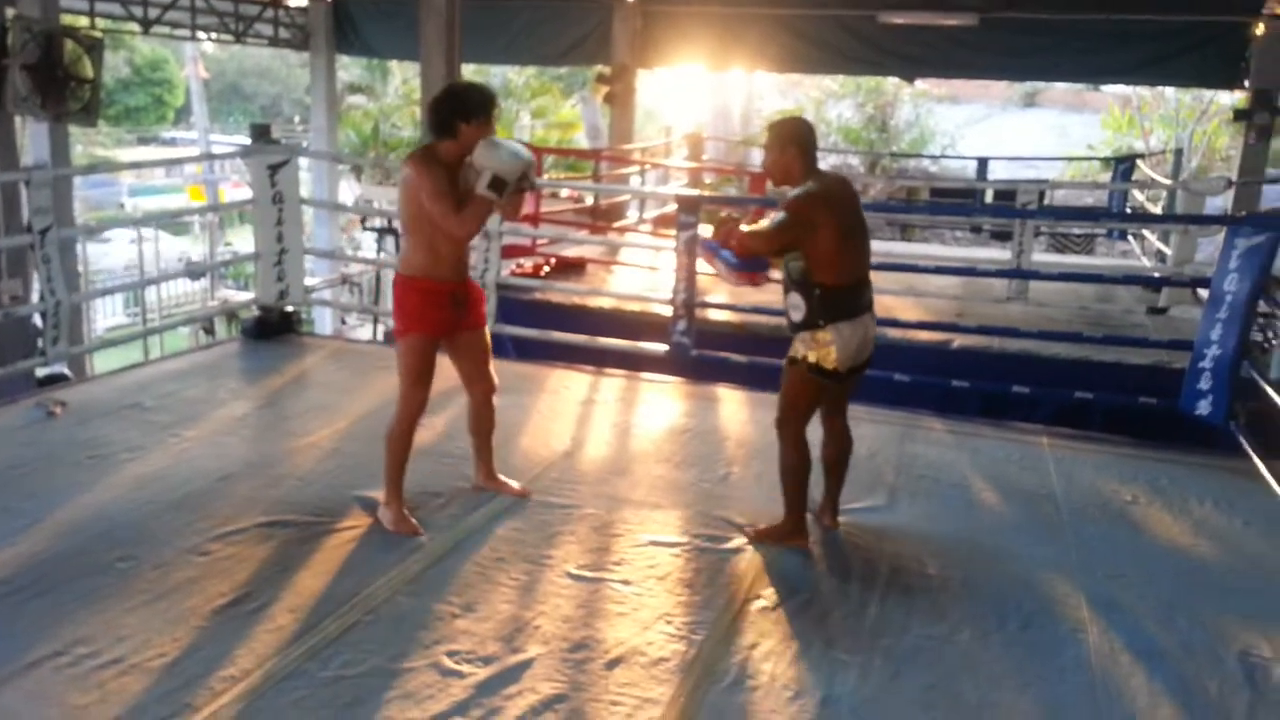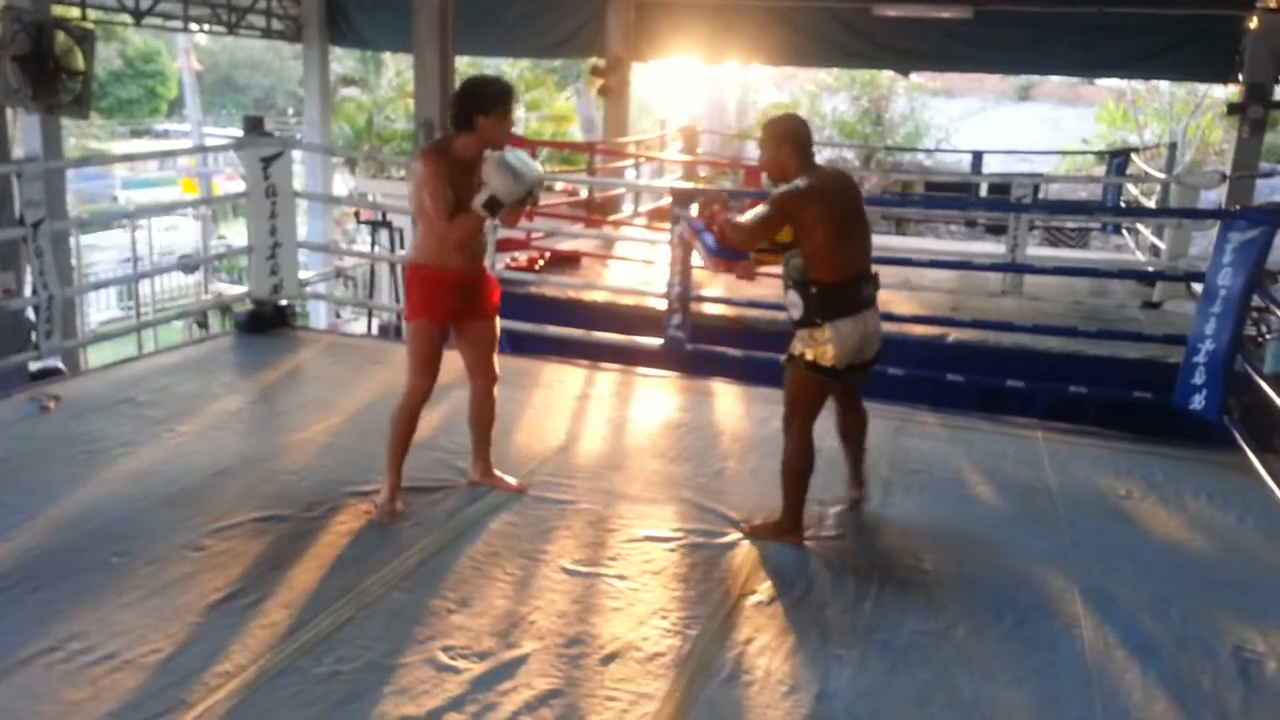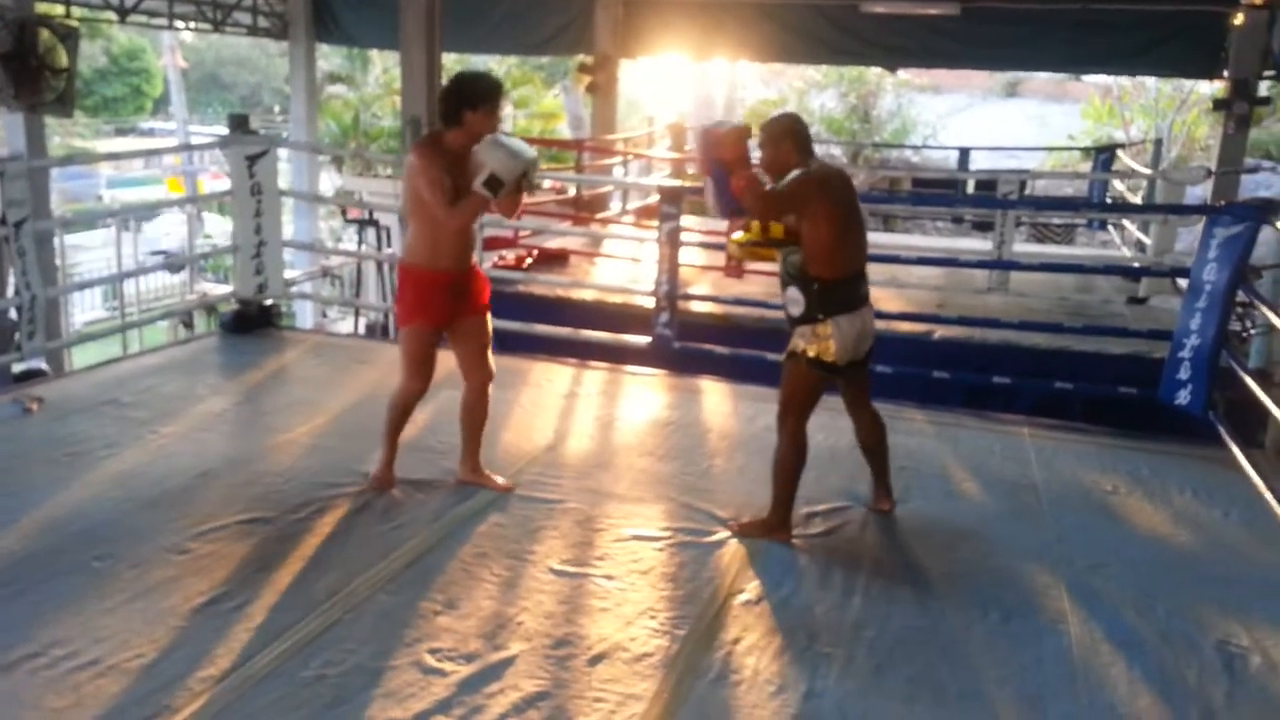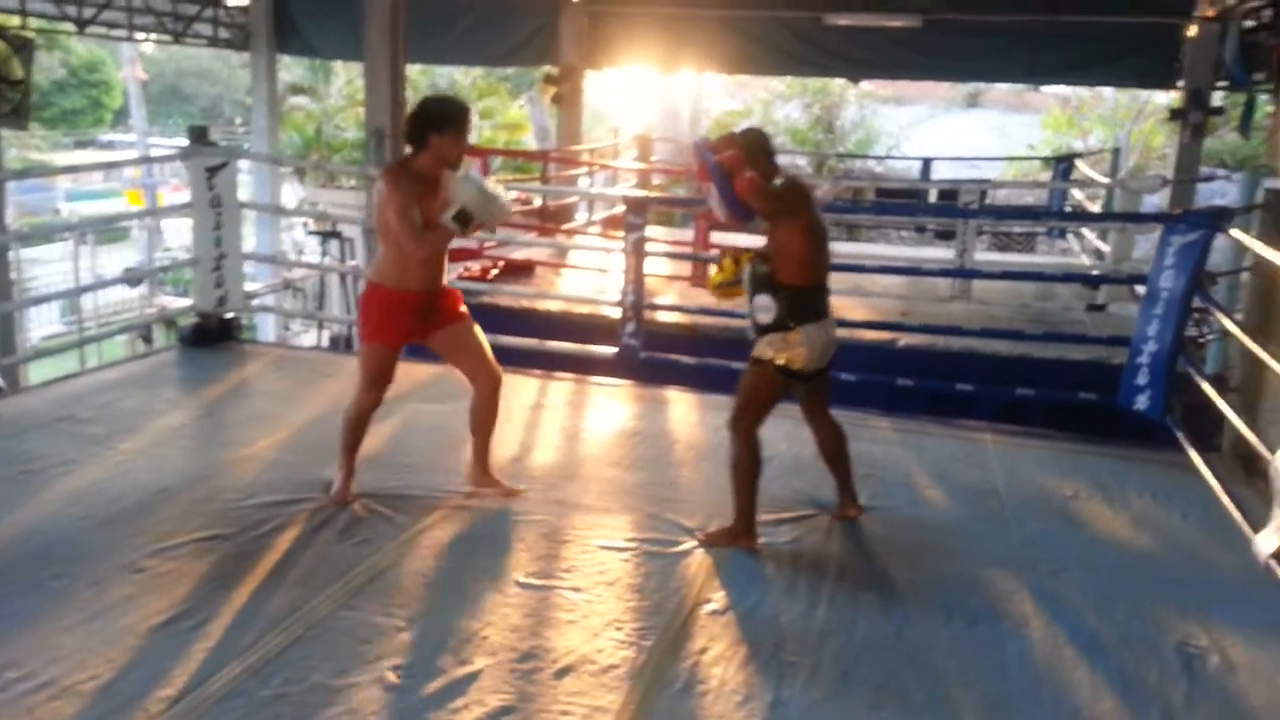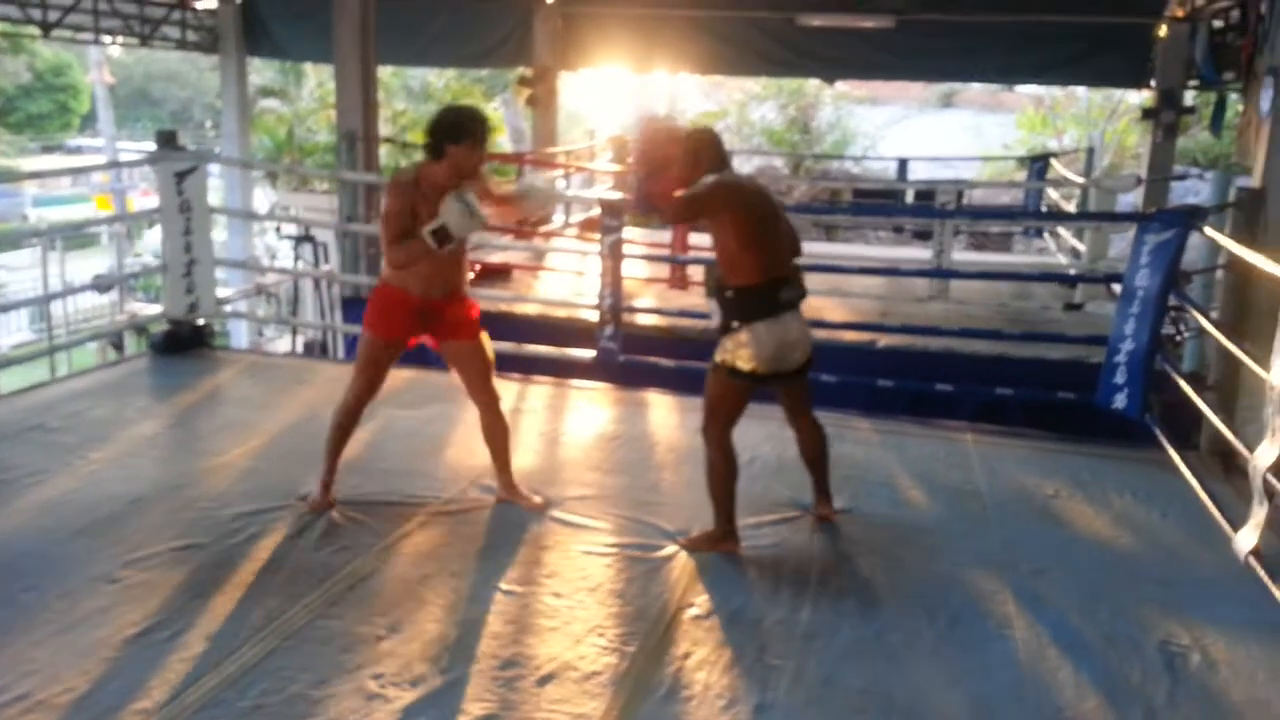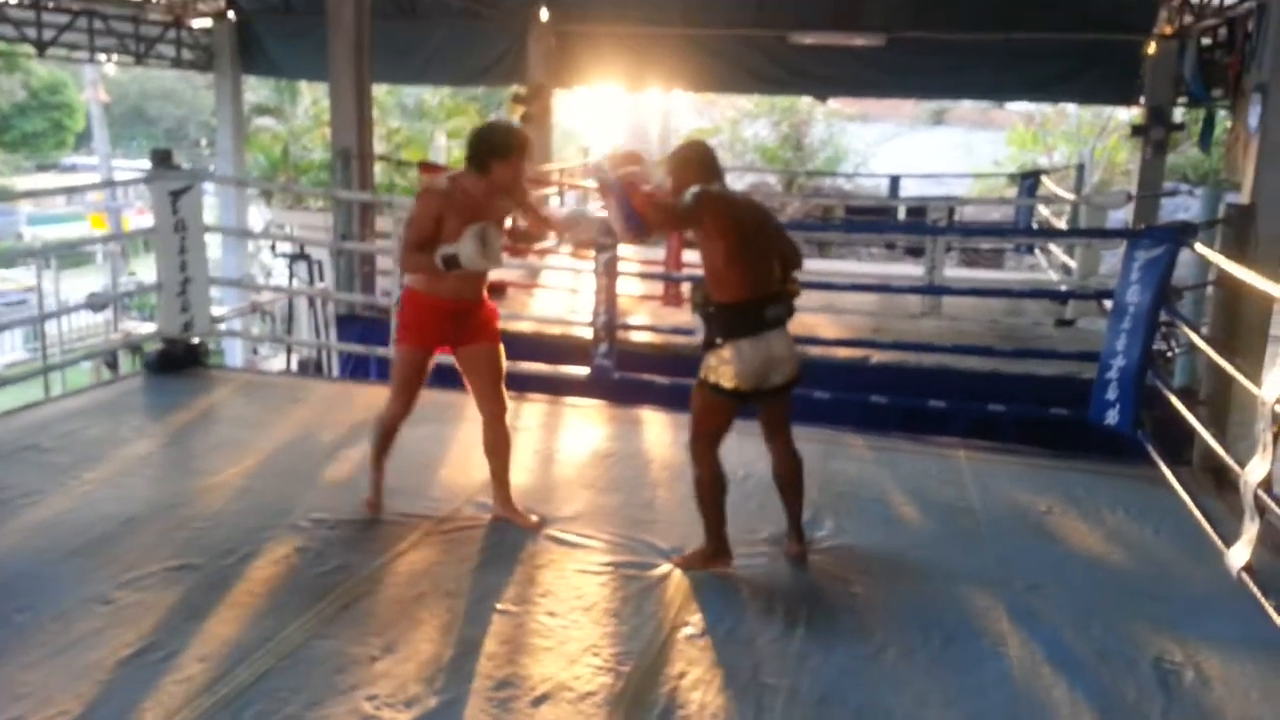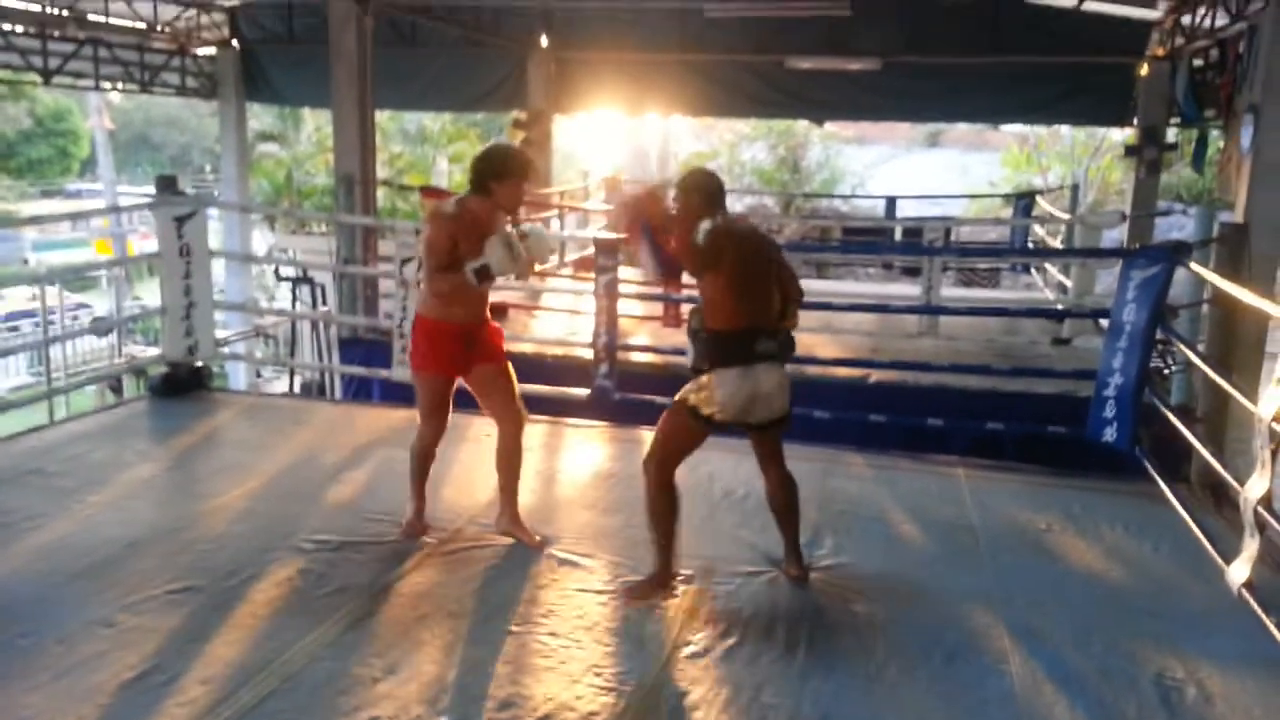
dt=0.2s
person 1, frame 1
left shoulder: (806, 199)
right shoulder: (839, 187)
left elbow: (762, 243)
left wrist: (730, 233)
right wrist: (753, 237)
left hip: (826, 330)
right hip: (860, 321)
left knee: (790, 426)
right knee: (834, 415)
left ankle: (793, 526)
right ankle: (829, 505)
person 1, frame 2
left shoulder: (797, 194)
right shoulder: (842, 181)
left elbow: (742, 236)
left wrist: (717, 219)
right wrist: (777, 236)
left hip: (826, 326)
right hip: (863, 315)
left knee: (797, 424)
right knee: (849, 399)
left ankle: (789, 524)
right ankle: (857, 483)
person 1, frame 3
left shoulder: (808, 182)
right shoulder: (834, 178)
left elbow: (757, 203)
left wrist: (734, 167)
right wrist: (775, 234)
left hip: (824, 324)
right hip: (854, 314)
left knee: (791, 421)
right knee: (859, 405)
left ankle: (777, 521)
right ankle: (882, 491)
person 1, frame 4
left shoulder: (786, 192)
right shoulder: (791, 193)
left elbow: (757, 195)
left wrist: (736, 163)
right wrist: (751, 262)
left hip: (790, 332)
right hip: (814, 325)
left knee: (742, 425)
right knee: (818, 414)
left ankle: (742, 529)
right ankle: (847, 498)
person 1, frame 5
left shoulder: (718, 191)
right shoulder: (756, 192)
left elbow: (676, 211)
right elbow: (791, 246)
left wrist: (669, 172)
left hip: (751, 332)
right hip: (790, 321)
left knee: (715, 432)
right knee: (801, 415)
left ankle: (724, 533)
right ankle: (824, 500)
person 1, frame 6
left shoulder: (704, 199)
right shoulder: (756, 209)
left elbow: (664, 219)
right elbow: (791, 262)
left wrist: (634, 191)
left hip: (734, 347)
right hip: (776, 339)
left knee: (702, 450)
right knee: (780, 441)
left ankle: (716, 548)
right ankle: (796, 536)
person 1, frame 7
left shoulder: (713, 233)
right shoulder: (759, 240)
left elbow: (689, 265)
right elbow: (792, 294)
left wrist: (664, 228)
left hip: (723, 375)
right hip: (771, 372)
left knee: (657, 467)
right knee: (773, 467)
left ankle: (662, 573)
right ankle: (795, 559)
person 2, frame 1
left shoulder: (471, 164)
right shoulder: (422, 167)
left elbow: (514, 211)
right elbow: (461, 227)
left wrist: (518, 177)
right wrist: (494, 183)
left hip: (461, 290)
right hip: (419, 293)
left knee: (483, 387)
right knee: (413, 400)
left ankle: (485, 472)
right ankle: (391, 500)
person 2, frame 2
left shoulder: (491, 160)
right shoulder: (433, 162)
left elbow: (511, 220)
right elbow: (450, 232)
left wrist: (523, 192)
right wrist: (492, 199)
left hip: (475, 281)
right hip: (431, 282)
left knee: (485, 378)
right knee: (419, 385)
left ankle: (482, 468)
right ankle: (391, 482)
person 2, frame 3
left shoulder: (477, 154)
right shoulder: (426, 155)
left elbow: (508, 210)
right elbow: (454, 218)
left wrist: (517, 177)
right wrist: (493, 180)
left hip: (465, 279)
right hip: (423, 281)
left knee: (480, 378)
right knee: (417, 382)
left ankle: (470, 465)
right ankle: (387, 455)
person 2, frame 4
left shoulder: (444, 177)
right shoulder: (396, 181)
left elbow: (448, 233)
right elbow: (420, 248)
right wrist: (463, 214)
left hip: (438, 299)
right hip: (390, 300)
left knee: (490, 377)
right knee: (369, 397)
left ankle: (481, 469)
right ankle: (344, 474)
person 2, frame 5
left shoulder: (470, 180)
right shoulder: (405, 187)
left elbow: (505, 208)
right elbow: (395, 259)
left wrist: (521, 204)
right wrist: (441, 233)
left hip: (451, 305)
right hip: (397, 300)
left knee: (487, 398)
right knee: (359, 394)
left ankle: (507, 484)
right ankle: (326, 480)
person 2, frame 6
left shoulder: (508, 193)
right shoulder: (437, 196)
left elbow: (539, 221)
right elbow: (406, 259)
right wrist: (452, 259)
left hip: (473, 311)
right hip: (425, 308)
left knee: (495, 408)
right knee: (400, 405)
left ankle: (503, 500)
right ankle: (376, 480)
person 2, frame 7
left shoulder: (498, 217)
right shoulder: (447, 220)
right elbow: (436, 288)
left wrist: (519, 255)
right wrist: (485, 269)
left hip: (478, 331)
right hip: (436, 333)
left knee: (512, 420)
right knee: (433, 428)
left ankle: (508, 515)
right ankle: (416, 505)
